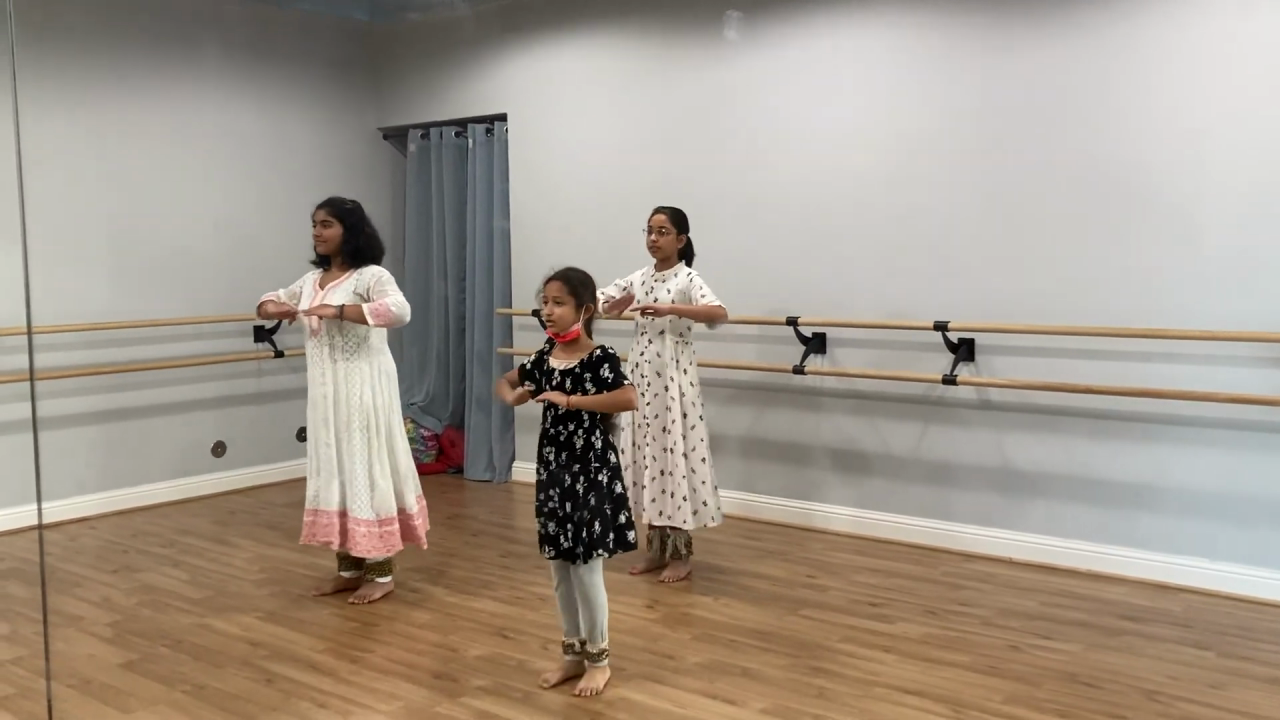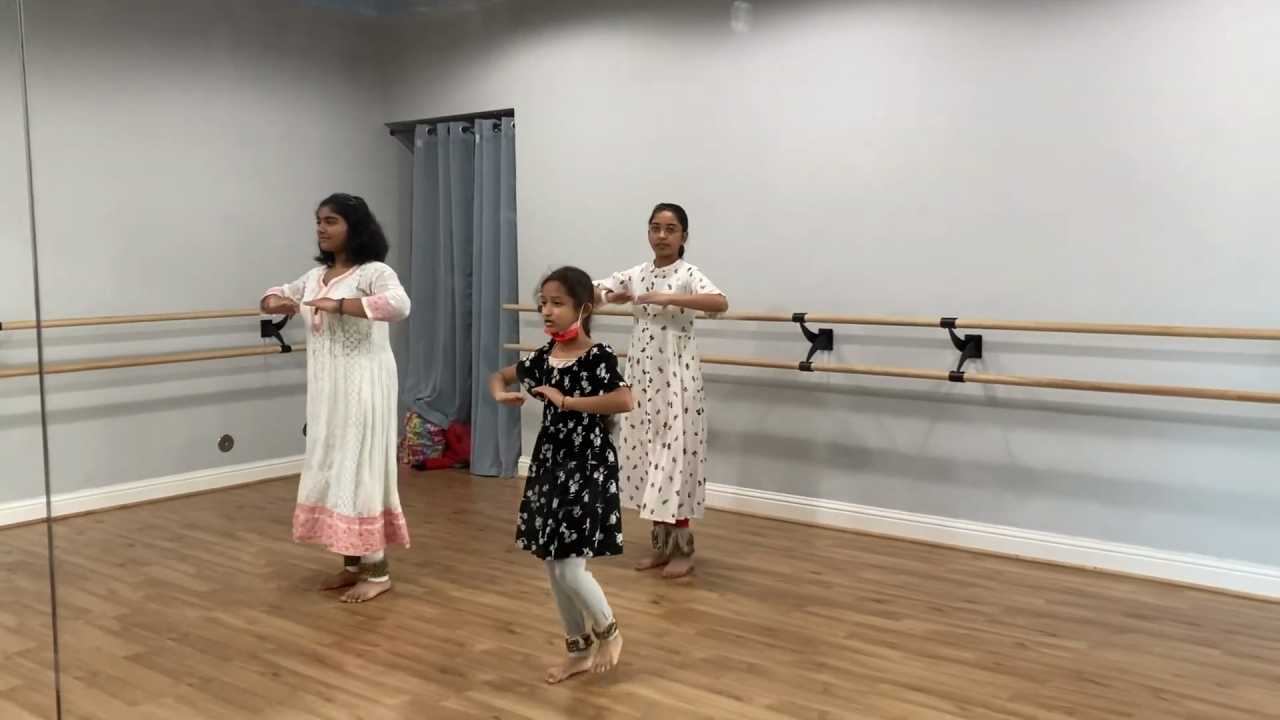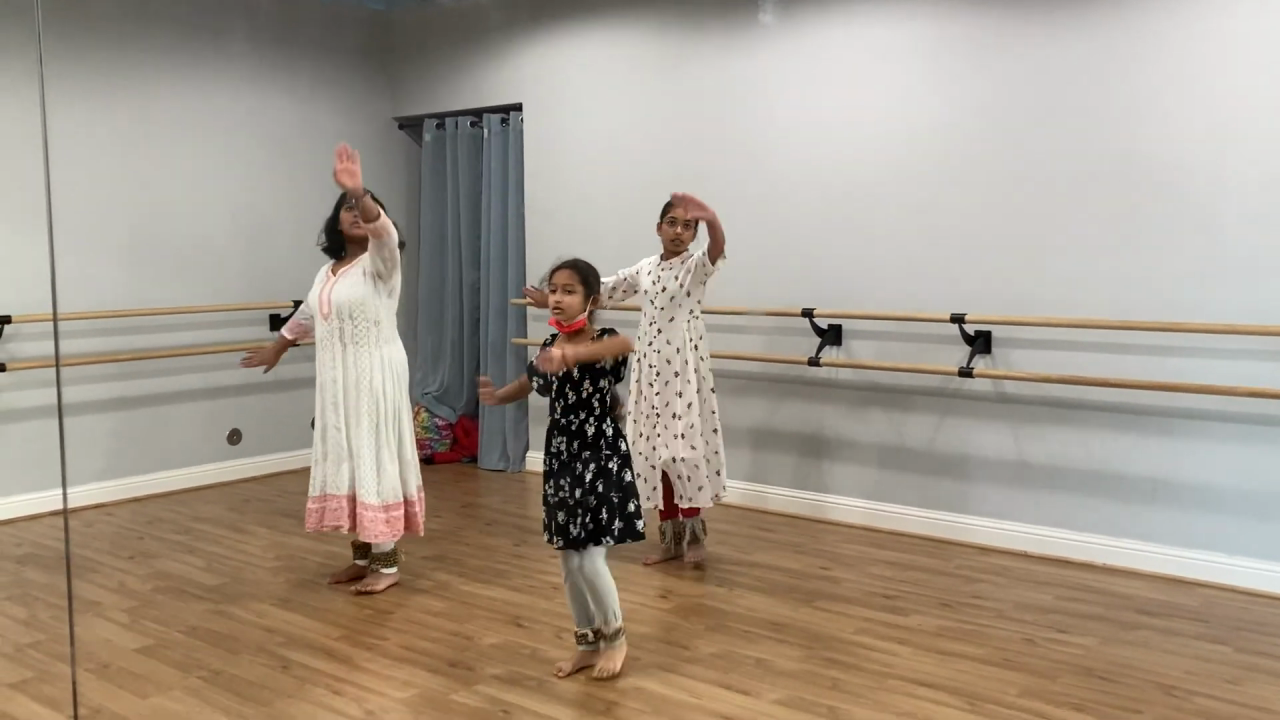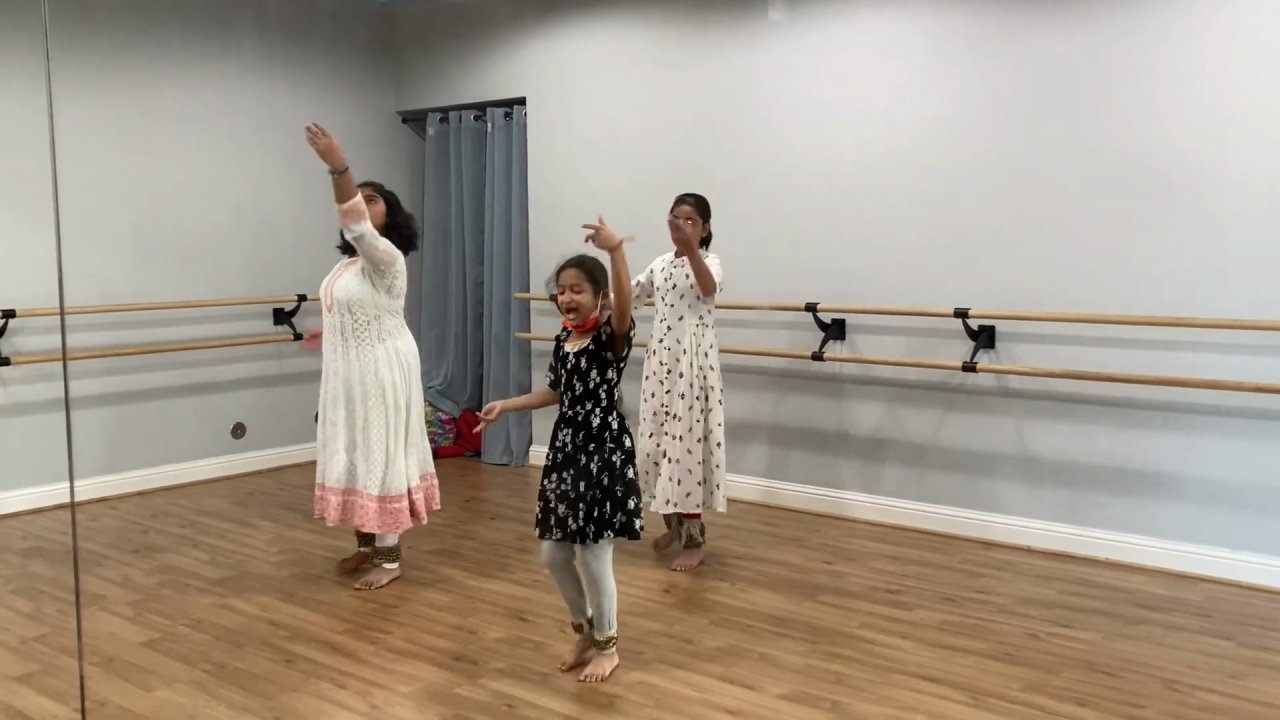
dt=0.5s
person 1, frame 1
left shoulder: (371, 277)
right shoulder: (311, 280)
left elbow: (400, 310)
right elbow: (270, 301)
left wrist: (338, 311)
right wrist: (274, 308)
left hip: (364, 387)
right hip: (326, 391)
left knee: (367, 471)
right knee: (333, 472)
left ankle: (381, 572)
right ankle: (349, 568)
person 1, frame 2
left shoulder: (374, 272)
right shoulder: (315, 276)
left elbow: (399, 304)
right elbow: (274, 295)
left wrist: (339, 305)
right wrist: (277, 302)
left hip: (364, 385)
right hip: (326, 388)
left knee: (359, 469)
right knee: (331, 469)
left ankle: (377, 571)
right ankle: (354, 563)
person 1, frame 3
left shoulder: (381, 263)
right shoulder: (328, 271)
left elbow: (383, 233)
right elbow: (306, 316)
left wrist: (360, 193)
right wrist: (276, 349)
left hip: (375, 377)
right hip: (336, 380)
left knee: (375, 461)
right knee: (343, 462)
left ankle: (387, 564)
right ankle: (362, 556)
person 1, frame 4
left shoulder: (386, 257)
right shoulder: (348, 263)
left elbow: (357, 224)
left wrist: (337, 164)
right wrist: (325, 332)
left hip: (383, 370)
right hip: (348, 372)
left knee: (380, 457)
right knee: (350, 454)
left ankle: (388, 559)
right ankle: (366, 546)
person 2, frame 1
left shoulder: (600, 358)
right shoulder: (544, 356)
left elbow: (629, 399)
right elbow: (505, 380)
left wrist: (570, 400)
right wrist: (511, 396)
left hip: (591, 470)
right hip: (552, 467)
left knee: (586, 569)
right knee: (560, 568)
left ankle: (598, 659)
right ankle: (573, 653)
person 2, frame 2
left shoulder: (599, 357)
right shoulder: (542, 357)
left elbow: (624, 401)
right elbow: (499, 376)
left wrist: (567, 401)
right wrist: (501, 395)
left hip: (589, 468)
right hip: (549, 464)
left knee: (569, 568)
right knee: (553, 566)
left ankle: (607, 630)
right ankle: (578, 649)
person 2, frame 3
left shoulder: (602, 342)
right shoulder: (549, 349)
left elbow: (623, 344)
right elbow: (526, 385)
left wrist: (567, 353)
right wrist: (489, 395)
left hip: (601, 459)
right hip: (561, 458)
left knee: (589, 561)
right knee: (569, 561)
left ankle: (613, 637)
right ankle: (589, 642)
person 2, frame 4
left shoulder: (611, 339)
right shoulder: (563, 343)
left elbow: (625, 307)
left wrist: (615, 251)
right wrist: (505, 405)
left hip: (604, 454)
right hip: (565, 451)
left knee: (593, 558)
right knee: (554, 555)
left ankle: (606, 647)
right ankle: (584, 631)
person 3, frame 1
left shoulder: (688, 279)
right shoulder: (638, 279)
left elbow: (719, 313)
right elbow: (595, 300)
left wrist: (670, 309)
right wrist: (610, 307)
left hip: (674, 379)
right hip: (641, 379)
left knee: (676, 459)
right knee: (647, 460)
left ankle: (680, 555)
right ankle: (657, 549)
person 3, frame 2
left shoulder: (688, 274)
right shoulder: (635, 275)
left elbow: (720, 303)
right elbow: (590, 290)
left wrist: (668, 298)
right wrist: (610, 296)
left hip: (677, 375)
right hip: (643, 375)
left knee: (674, 457)
right knee: (648, 456)
left ankle: (683, 549)
right ankle: (662, 545)
person 3, frame 3
left shoulder: (697, 266)
right shoulder: (644, 269)
left elbow: (717, 249)
right elbow: (603, 290)
left wrist: (711, 220)
right wrist: (552, 301)
left hip: (685, 370)
right hip: (650, 369)
left knee: (683, 448)
right knee: (655, 450)
left ankle: (694, 533)
right ankle: (672, 538)
person 3, frame 4
left shoulder: (706, 262)
right shoulder: (659, 266)
left elbow: (709, 289)
left wrist: (691, 249)
left hip: (693, 365)
right hip: (660, 365)
left knee: (688, 445)
right knee: (657, 445)
left ankle: (694, 541)
right ankle: (675, 524)
